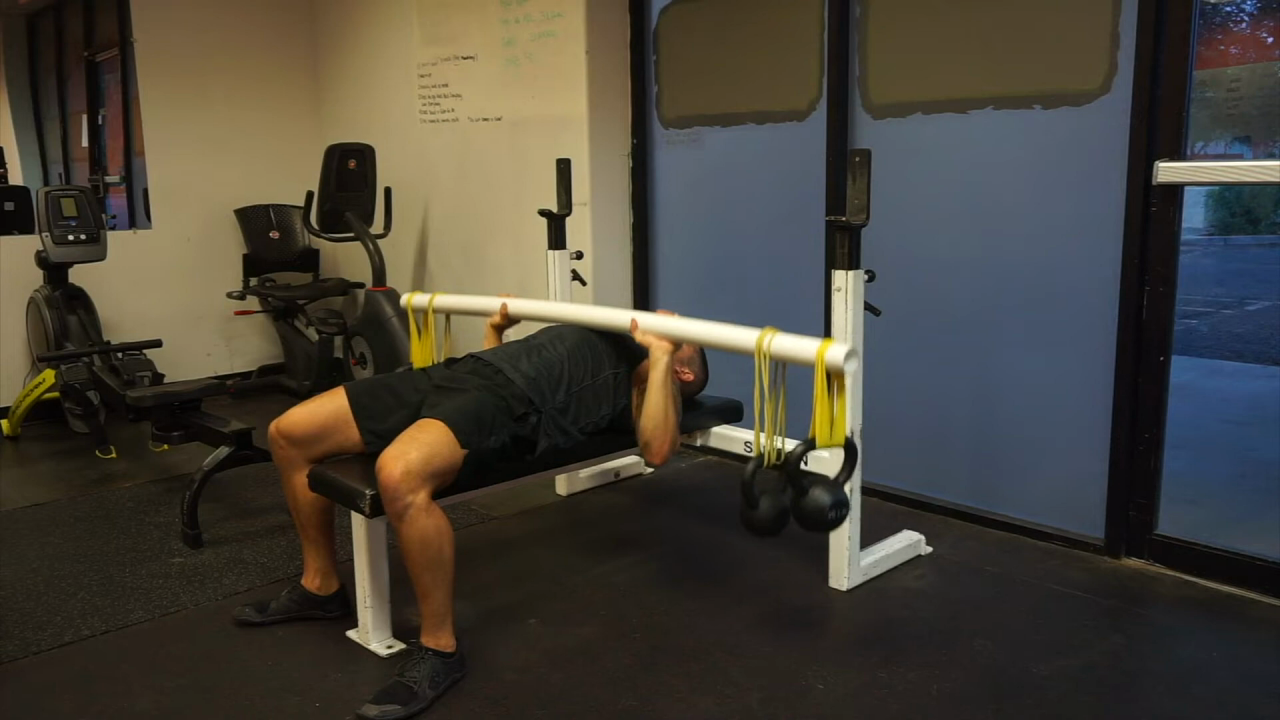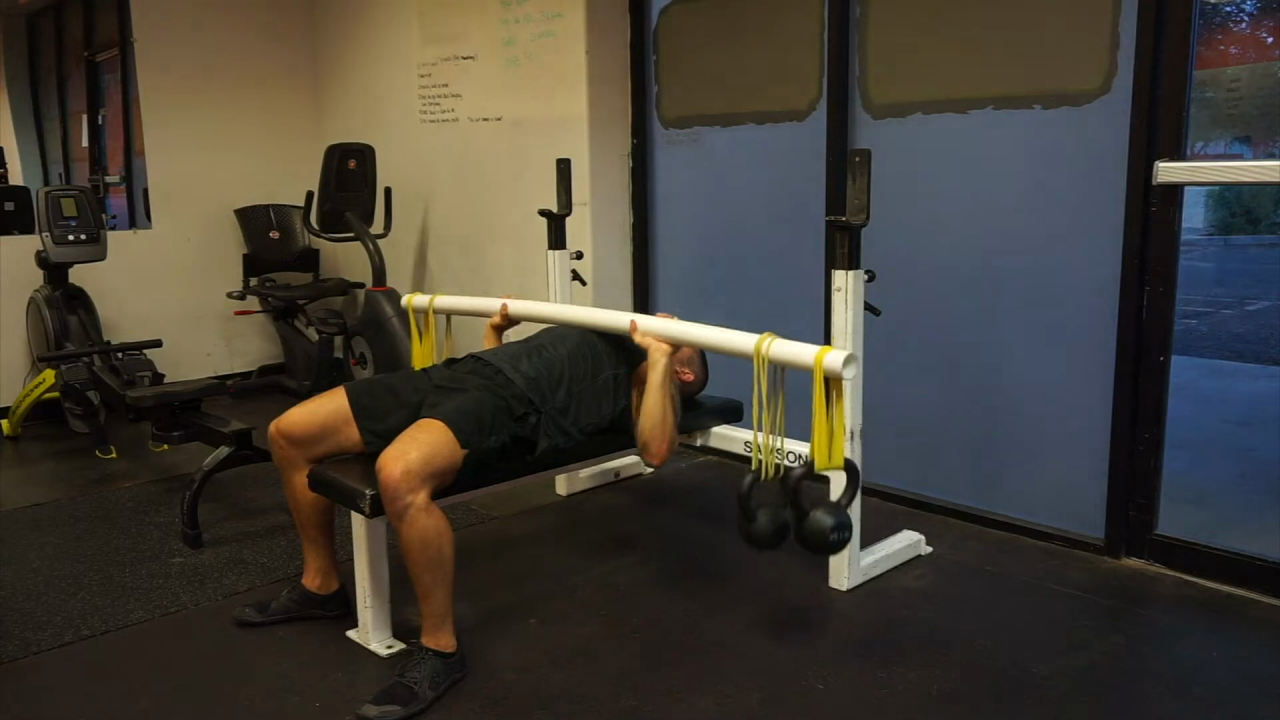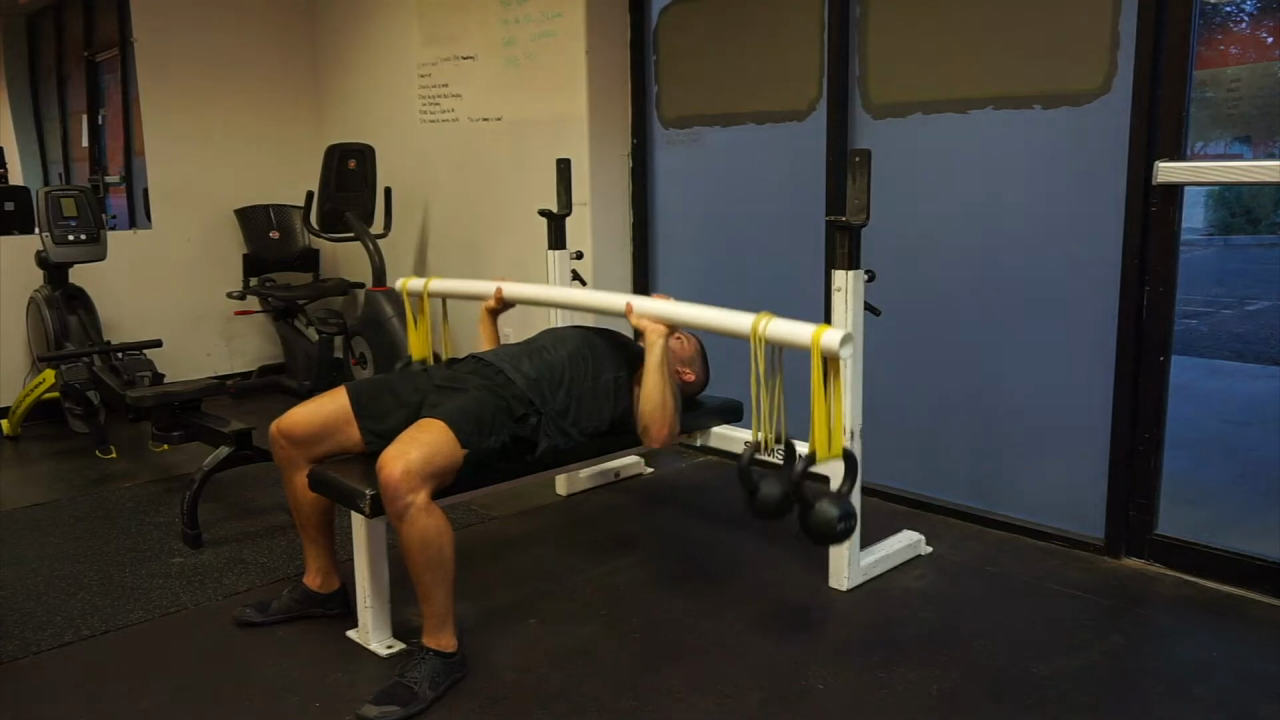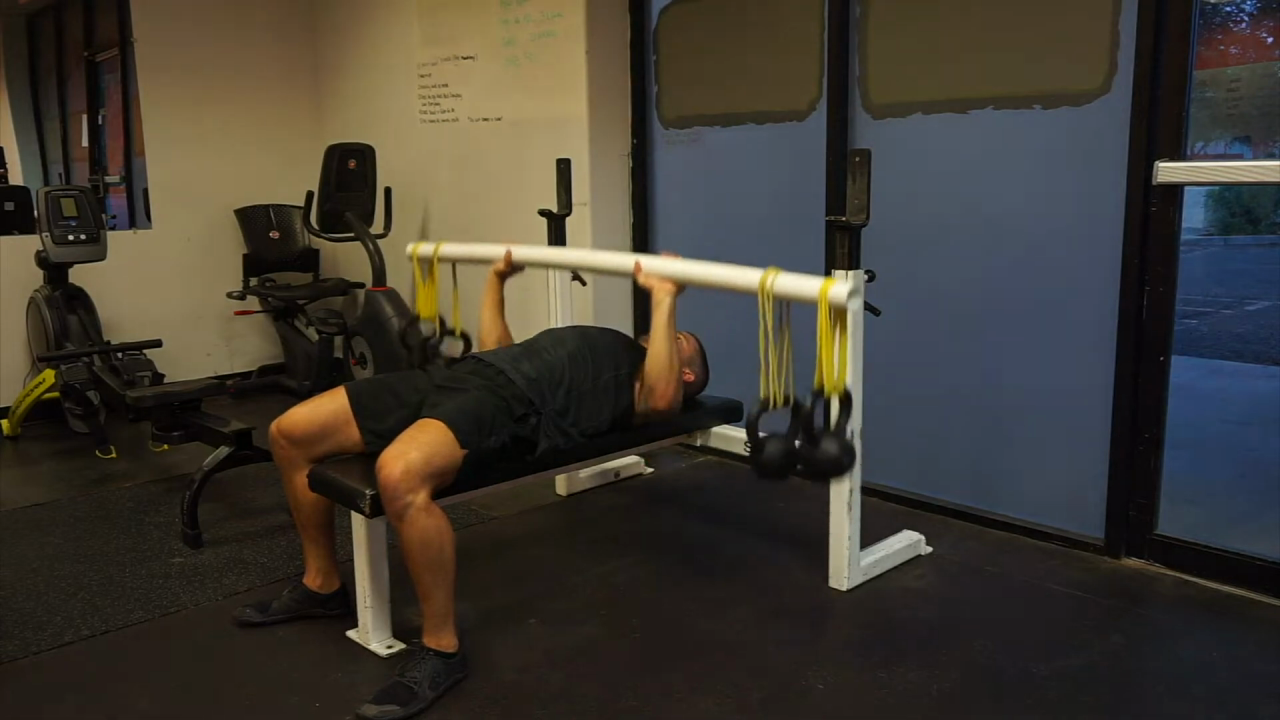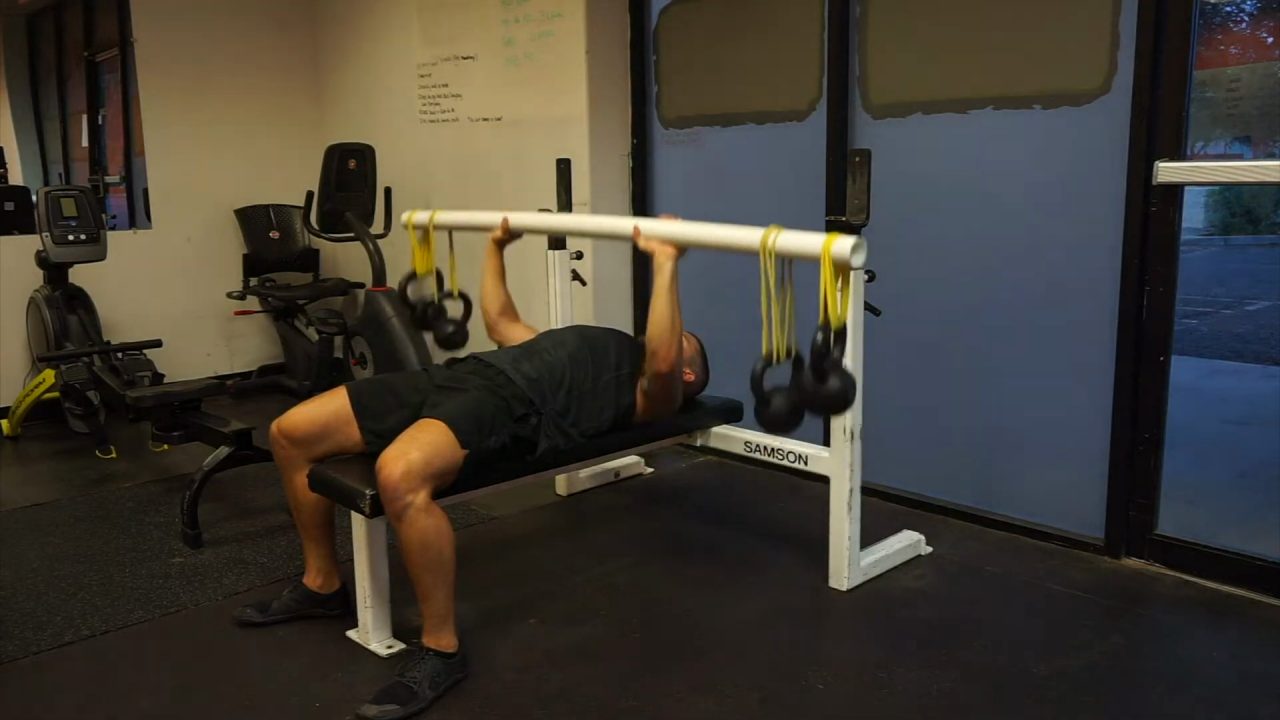
dt=0.2s
person 1, frame 1
left shoulder: (648, 376)
right shoulder: (598, 349)
left elbow: (657, 450)
left wrist: (660, 352)
right wrist: (495, 328)
left hip: (510, 401)
left knee: (401, 476)
right knee: (289, 434)
left ankle: (439, 649)
right ankle: (320, 586)
person 1, frame 2
left shoulder: (648, 378)
right shoulder: (601, 352)
left elbow: (656, 451)
left wrist: (658, 355)
right wrist: (494, 329)
left hip: (510, 402)
left knee: (401, 475)
right knee: (289, 433)
left ankle: (439, 650)
right ankle: (321, 586)
person 1, frame 3
left shoulder: (646, 374)
right shoulder: (606, 350)
left elbow: (657, 433)
left wrist: (656, 336)
right wrist: (490, 314)
left hip: (510, 401)
left knee: (401, 474)
right knee: (289, 432)
left ankle: (440, 649)
right ankle: (321, 585)
person 1, frame 4
left shoulder: (646, 380)
right shoulder: (599, 350)
left elbow: (661, 399)
right elbow: (495, 350)
left wrist: (664, 299)
right wrist: (496, 280)
left hip: (512, 403)
left knee: (400, 474)
right knee: (289, 433)
left ankle: (441, 649)
right ankle: (322, 585)
person 1, frame 5
left shoulder: (651, 390)
right shoulder: (591, 353)
left elbow: (663, 360)
right elbow: (500, 324)
left wrist: (665, 264)
right wrist: (495, 248)
left hip: (511, 402)
left knee: (400, 474)
right knee: (290, 433)
left ankle: (441, 649)
right ankle: (322, 585)
